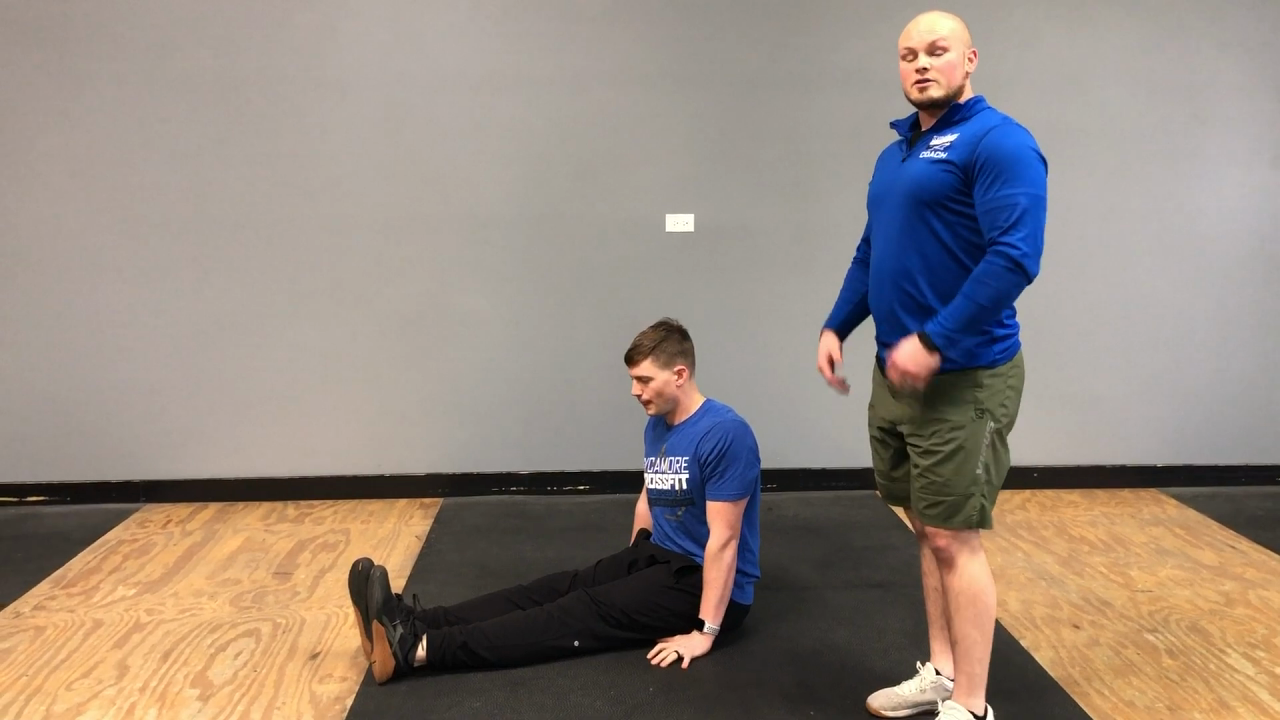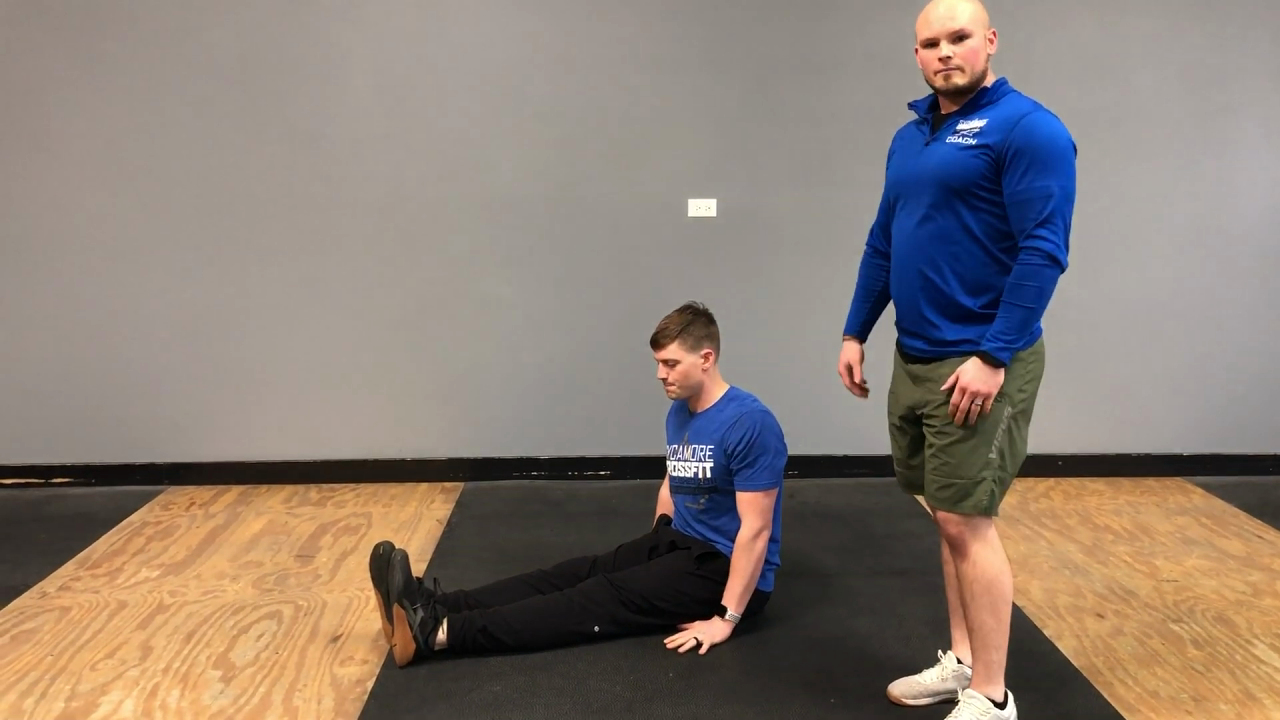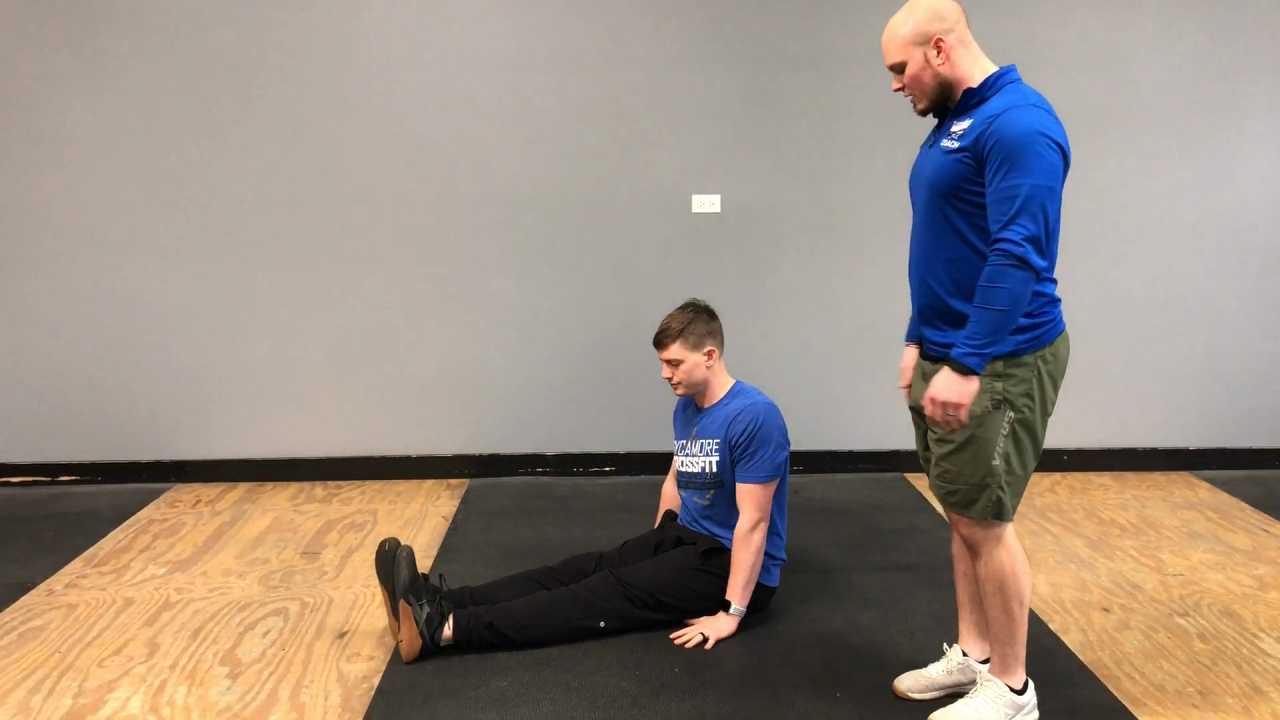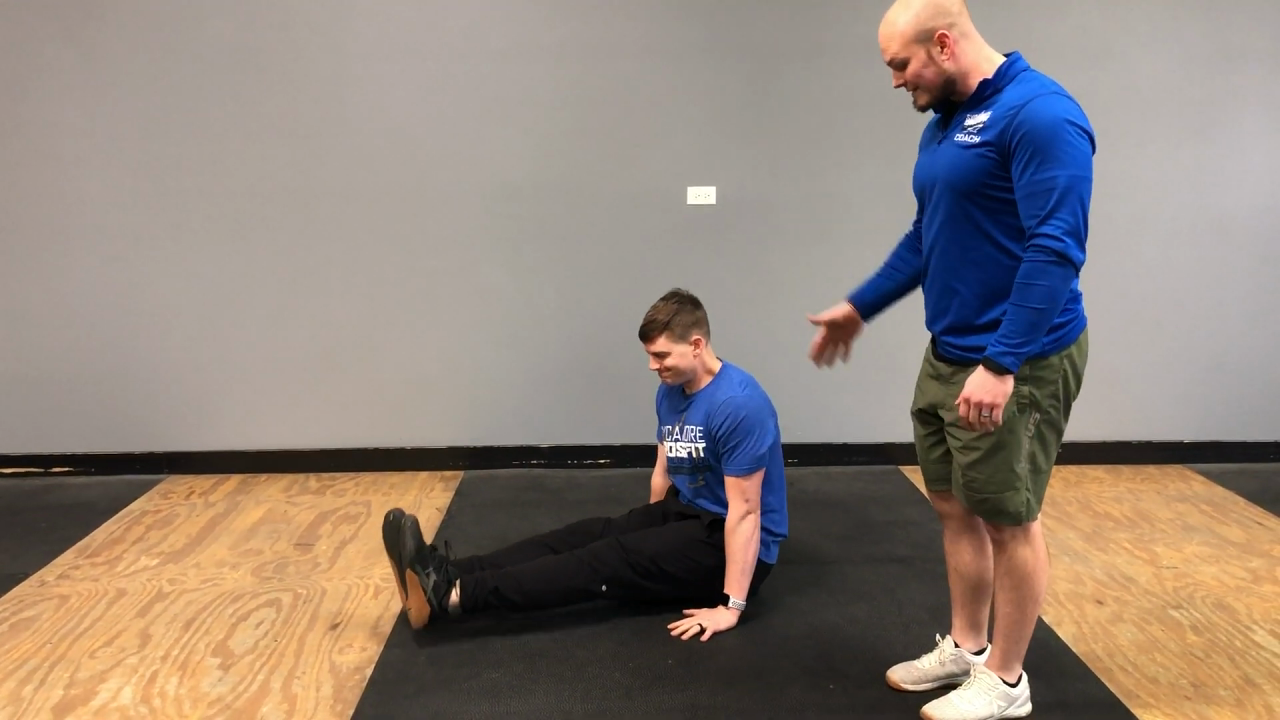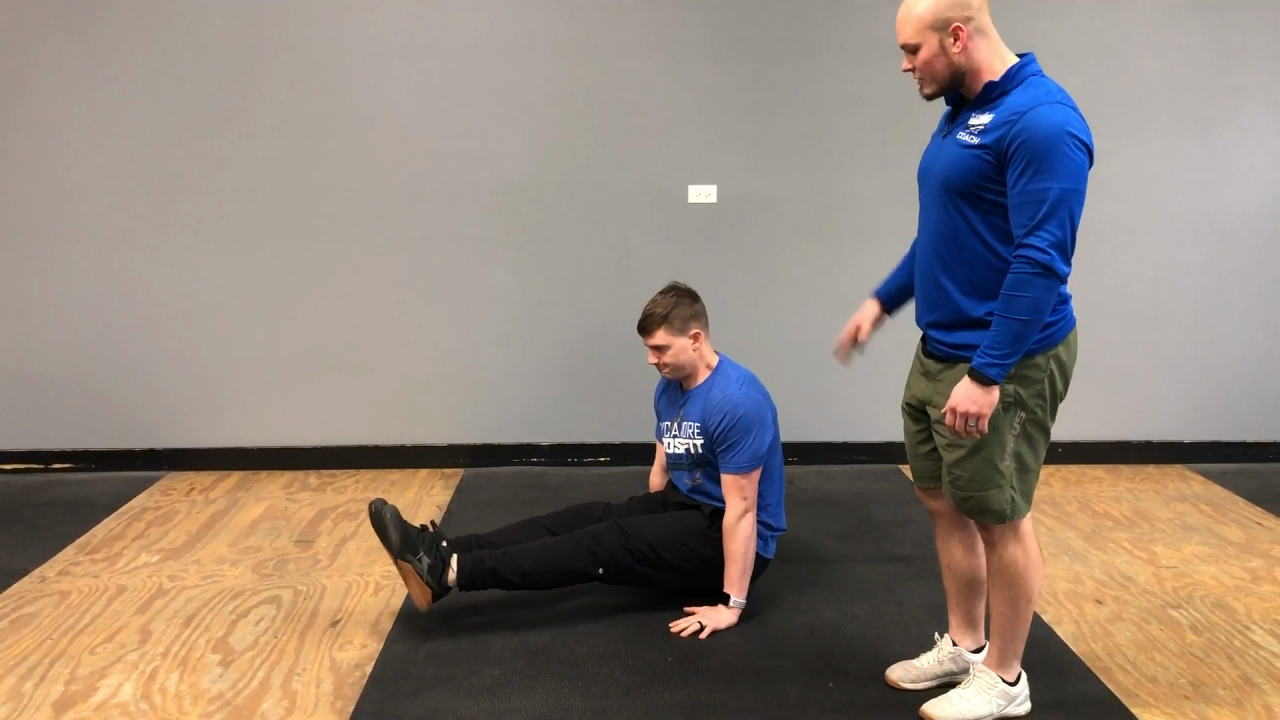
dt=1s
person 1, frame 1
left shoulder: (999, 142)
right shoulder: (896, 153)
left elbow: (1015, 257)
right elbow: (870, 255)
left wrist: (936, 343)
right wrist: (836, 327)
left hip: (962, 376)
right hip: (898, 372)
left knee: (952, 537)
right knee: (929, 530)
person 1, frame 2
left shoulder: (1026, 129)
right shoulder: (909, 137)
left elbow: (1043, 251)
right elbow: (881, 243)
left wrist: (992, 356)
right wrist: (854, 332)
left hip: (980, 361)
right hip: (914, 358)
left knee: (966, 523)
right knee: (947, 518)
right ankle: (961, 661)
person 1, frame 3
left shoulder: (1018, 124)
right shoulder: (952, 124)
left elbow: (1018, 256)
left wrist: (966, 364)
right wrist: (918, 341)
left hip: (1000, 362)
right hip: (949, 356)
left knee: (982, 522)
right knee: (962, 513)
right ankle: (972, 654)
person 1, frame 4
left shoulder: (1040, 115)
right shoulder: (944, 121)
left elbow: (1056, 250)
left wrist: (1001, 364)
right wrist: (859, 305)
left hip: (1016, 364)
right hip: (947, 354)
left knee: (1008, 519)
right knee: (954, 507)
right ankle: (965, 647)
person 1, frame 5
left shoulder: (1042, 122)
right shoulder: (960, 113)
left elbow: (1040, 261)
left wrist: (987, 374)
right wrist: (882, 301)
left hip: (1004, 363)
right hip: (938, 351)
left knee: (999, 517)
right knee: (943, 502)
right ankle: (964, 645)
person 2, frame 1
left shoulder: (724, 434)
right shoulder: (658, 425)
left elbow: (723, 539)
left wrist: (705, 631)
right wrist: (630, 571)
left hip: (709, 584)
right hip: (663, 557)
left knee: (586, 612)
right knee: (560, 587)
left ankle: (417, 649)
right ankle: (416, 625)
person 2, frame 2
left shoulder: (750, 424)
right shoulder: (679, 413)
left elbow: (756, 529)
left wrist: (725, 618)
right wrist: (651, 555)
left hip: (727, 568)
right hip: (682, 542)
left knee: (606, 597)
right knee: (579, 573)
left ankle: (439, 633)
right ankle: (436, 609)
person 2, frame 3
left shoulder: (753, 417)
right shoulder: (687, 407)
left elbow: (753, 521)
left wrist: (730, 613)
right wrist: (653, 552)
left hip: (734, 564)
right hip: (688, 538)
left knee: (611, 593)
right knee: (587, 569)
left ankle: (444, 628)
right ankle: (442, 605)
person 2, frame 4
left shoulder: (738, 404)
right shoulder: (671, 392)
left elbow: (744, 510)
right elbow: (663, 472)
left wrist: (731, 607)
right wrist: (653, 534)
left hip: (738, 547)
right hip: (690, 515)
left knee: (612, 559)
right knee: (593, 534)
left ankle: (450, 594)
right ankle: (448, 576)
person 2, frame 5
left shoulder: (736, 402)
right shoulder: (670, 388)
left elbow: (741, 509)
right elbow: (663, 468)
left wrist: (731, 605)
right wrist: (651, 525)
left hip: (729, 537)
right hip: (688, 506)
left knee: (609, 542)
right knee: (590, 517)
left ankle: (450, 572)
right ankle: (445, 557)
